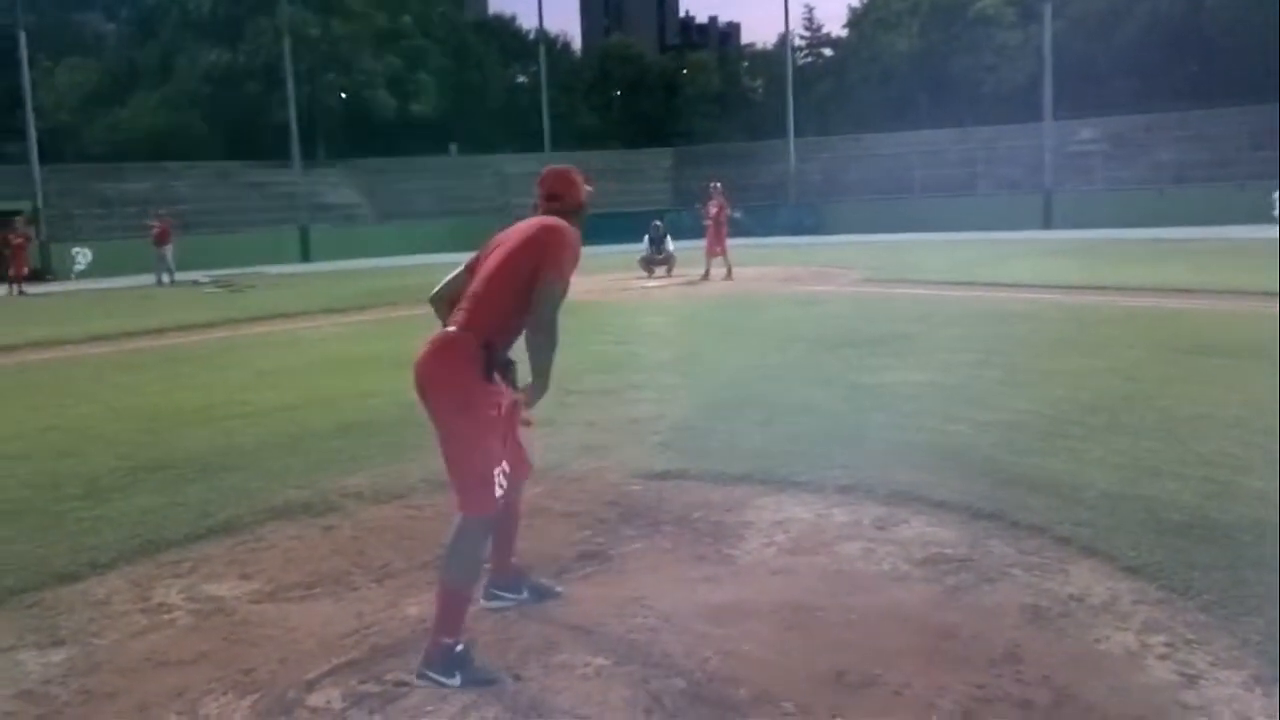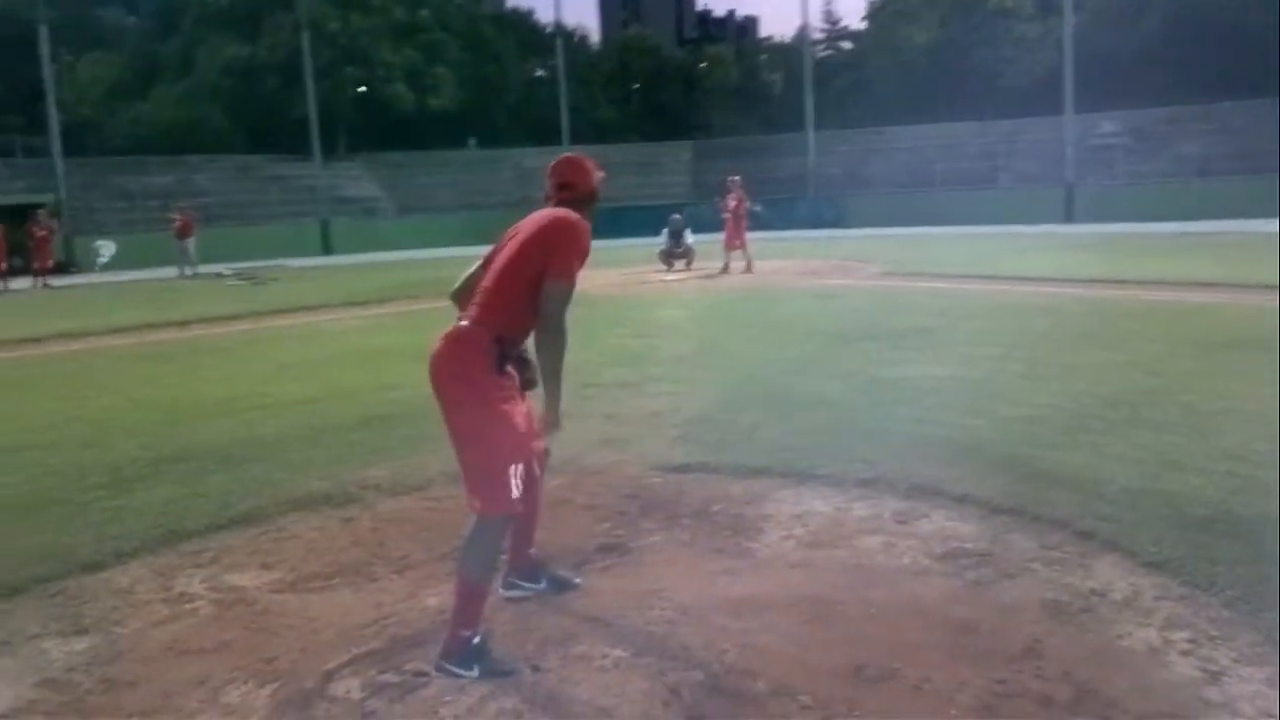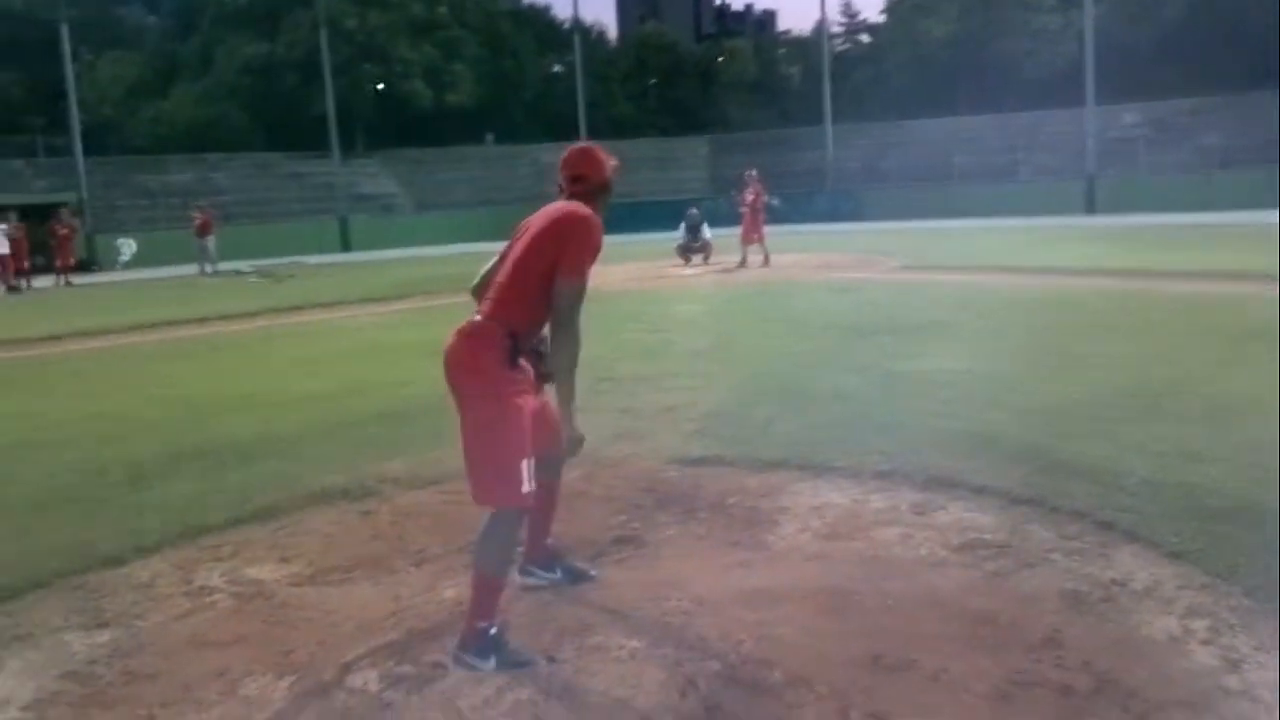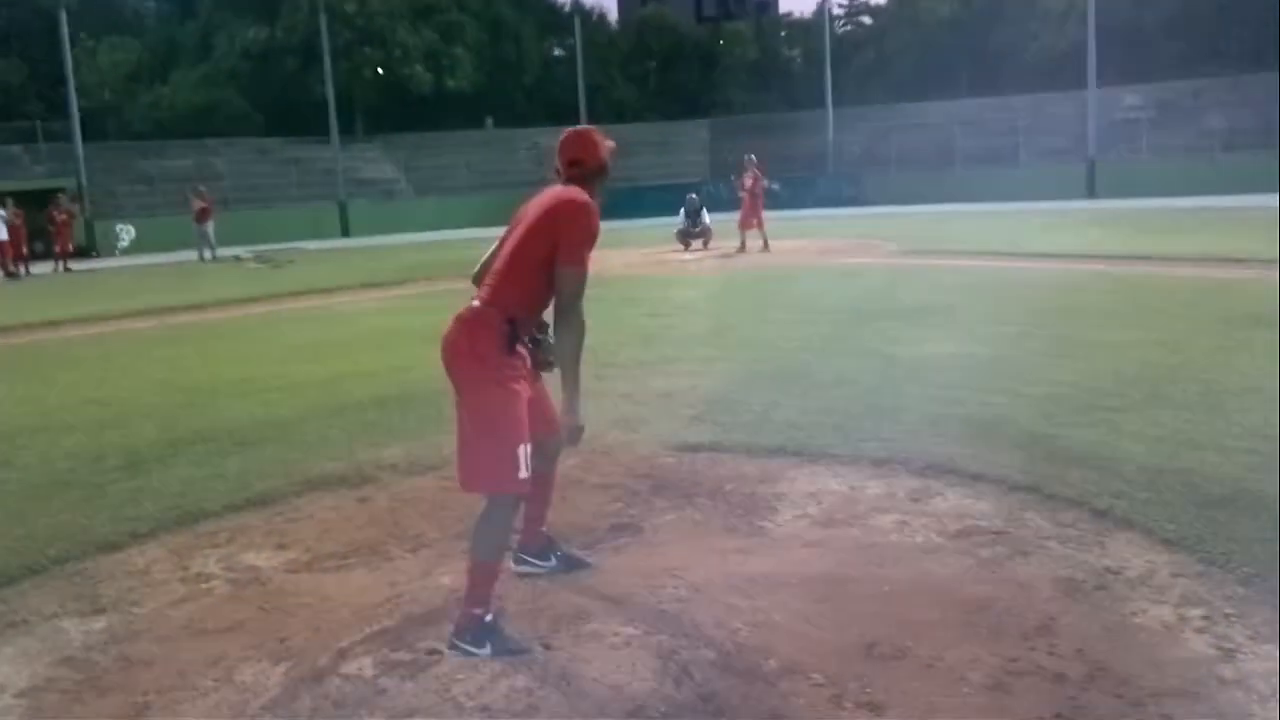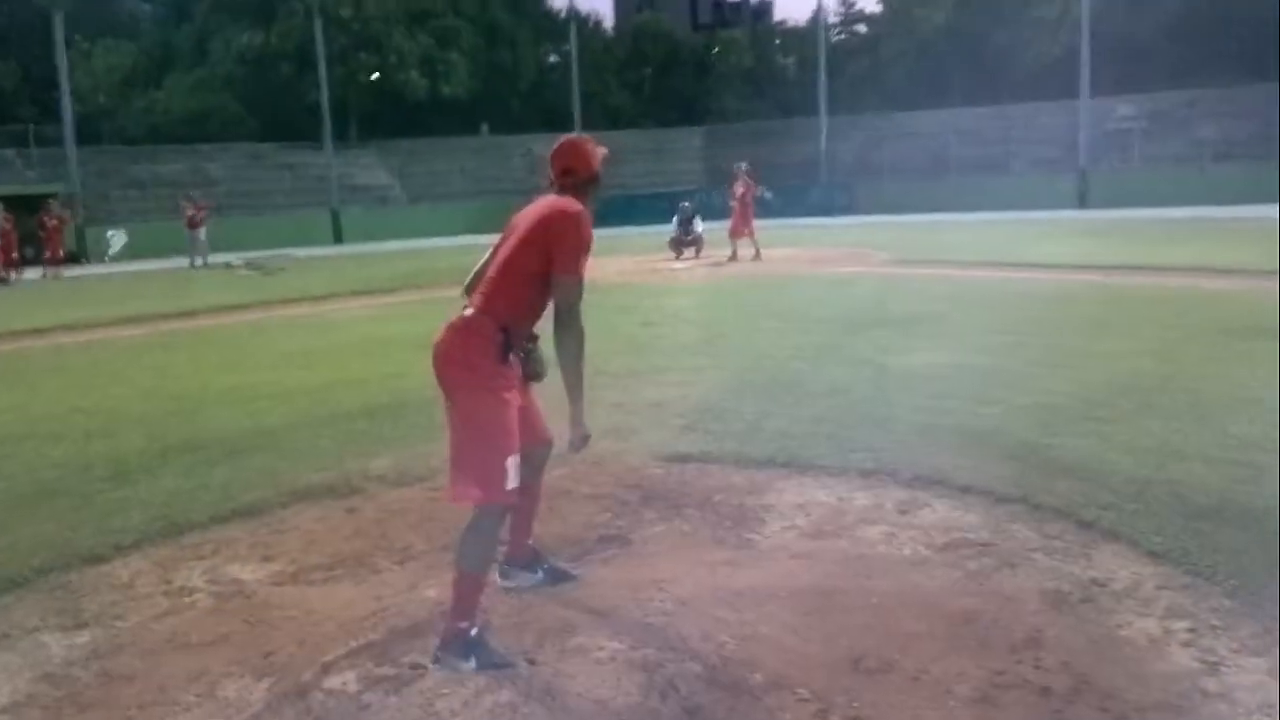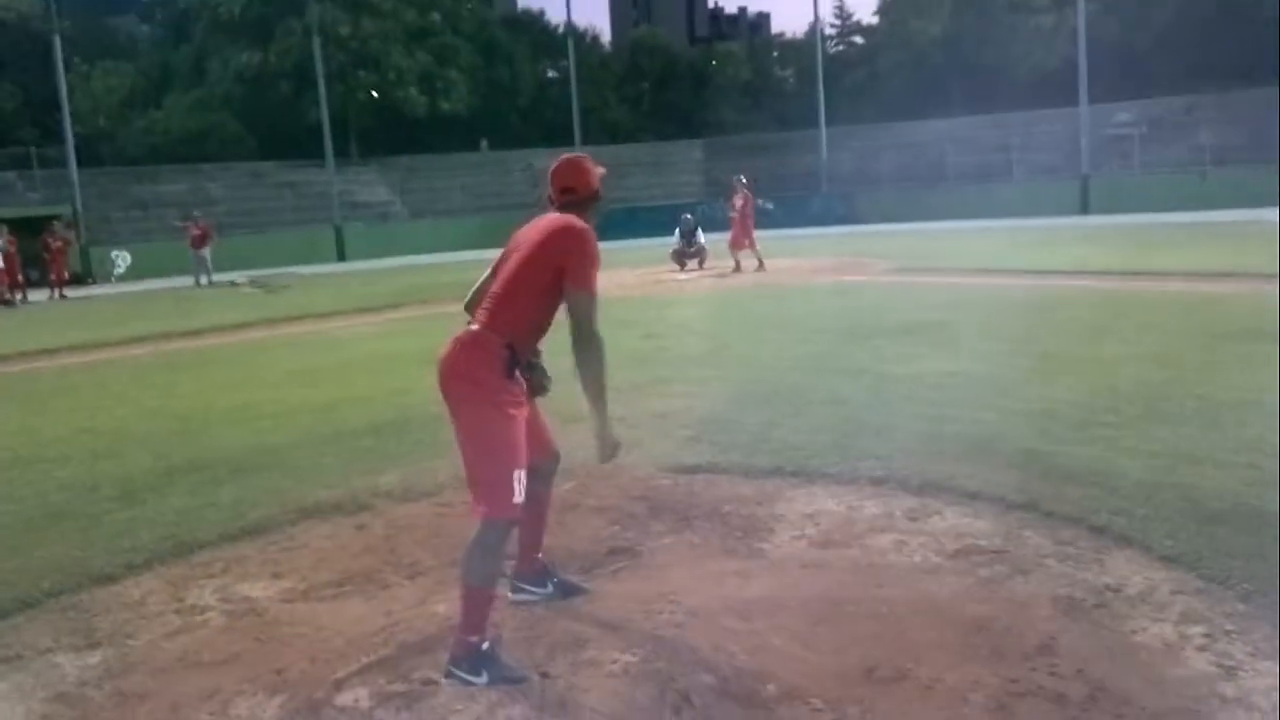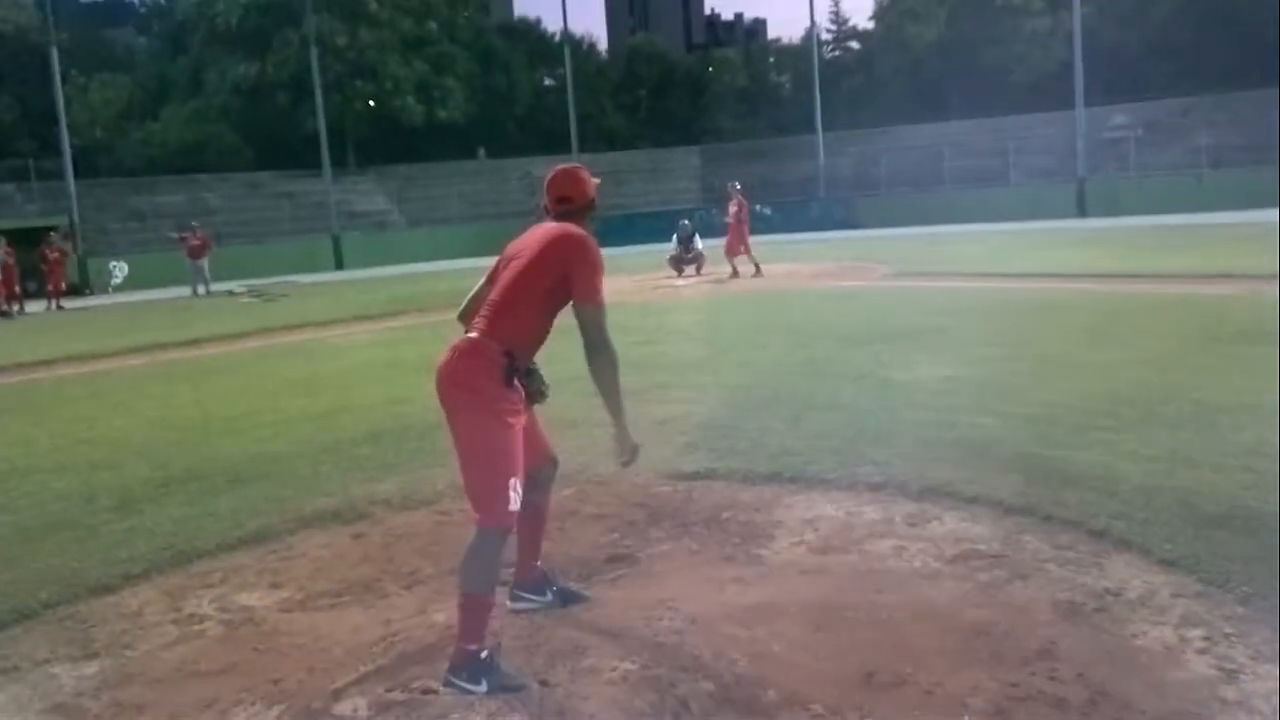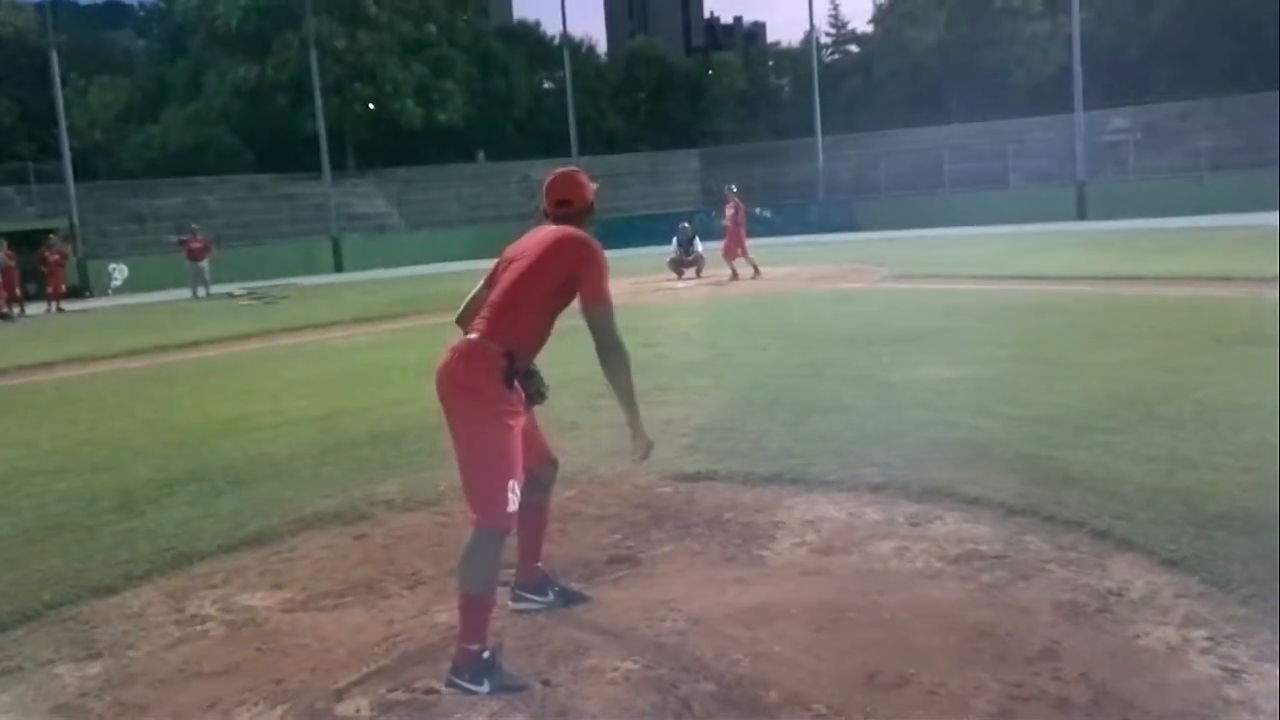
dt=0.1s
person 1, frame 1
left shoulder: (511, 235)
right shoulder: (562, 236)
left elbow: (441, 297)
right elbow: (541, 319)
right wrist: (539, 384)
left hip: (455, 360)
right hip: (463, 369)
left knee: (510, 468)
right knee: (482, 505)
left ankle: (503, 578)
right ankle: (442, 653)
person 1, frame 2
left shoulder: (531, 225)
right shoulder: (571, 229)
left elbow: (462, 293)
right elbow: (550, 321)
right wrist: (552, 401)
left hip: (481, 358)
right hip: (475, 366)
left knee: (529, 460)
right knee: (501, 503)
left ankle: (522, 570)
right ankle: (461, 646)
person 1, frame 3
left shoulder: (545, 218)
right shoulder: (583, 223)
left elbow: (483, 287)
right elbow: (565, 320)
right wrist: (567, 410)
left hip: (497, 353)
right hip: (488, 360)
left knee: (549, 451)
right knee: (514, 497)
left ankle: (538, 559)
right ankle: (478, 637)
person 1, frame 4
left shoulder: (544, 202)
right shoulder: (579, 209)
left elbow: (482, 275)
right elbow: (567, 311)
right wrist: (572, 400)
left hip: (495, 338)
right hip: (486, 346)
left knee: (548, 436)
right knee: (507, 483)
left ankle: (533, 547)
right ankle: (473, 622)
person 1, frame 5
left shoulder: (537, 212)
right shoulder: (572, 218)
left elbow: (476, 284)
right elbow: (567, 320)
right wrist: (577, 410)
left hip: (485, 347)
right hip: (478, 355)
left knee: (535, 448)
right knee: (495, 494)
left ankle: (519, 560)
right ankle: (458, 636)
person 1, frame 6
left shoulder: (536, 230)
right shoulder: (577, 236)
left elbow: (477, 301)
right elbow: (585, 337)
right wrist: (602, 420)
left hip: (486, 363)
right hip: (482, 371)
left knee: (542, 461)
right knee: (504, 507)
left ankle: (529, 574)
right ankle: (469, 651)
person 1, frame 7
left shoulder: (529, 239)
right shoulder: (578, 244)
left elbow: (468, 311)
right elbow: (597, 345)
right wrist: (620, 425)
left hip: (484, 369)
right hip: (481, 378)
left knee: (540, 470)
right knee: (500, 515)
left ankle: (529, 582)
right ankle: (468, 660)
person 1, frame 8
left shoulder: (526, 243)
right shoulder: (582, 247)
left elbow: (466, 315)
right elbow: (607, 343)
right wrist: (634, 419)
left hip: (482, 371)
right hip: (481, 380)
left knee: (540, 469)
right knee: (496, 515)
left ankle: (530, 583)
right ankle: (469, 659)
